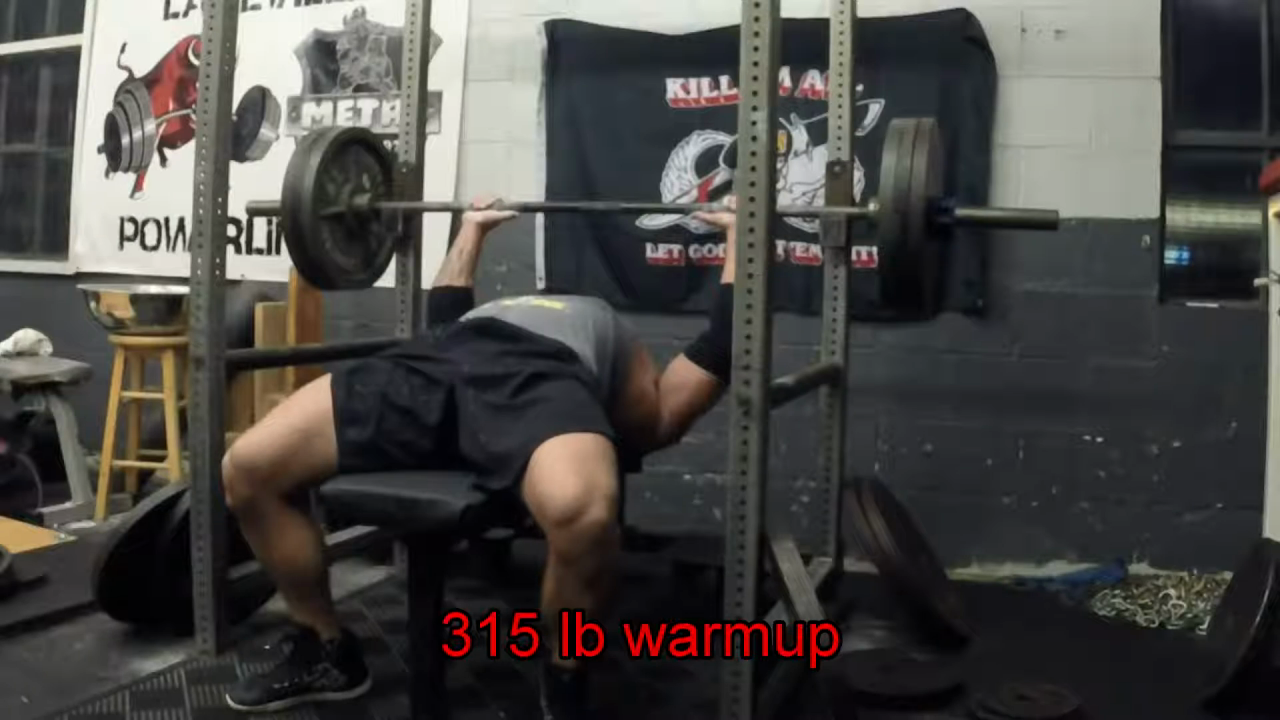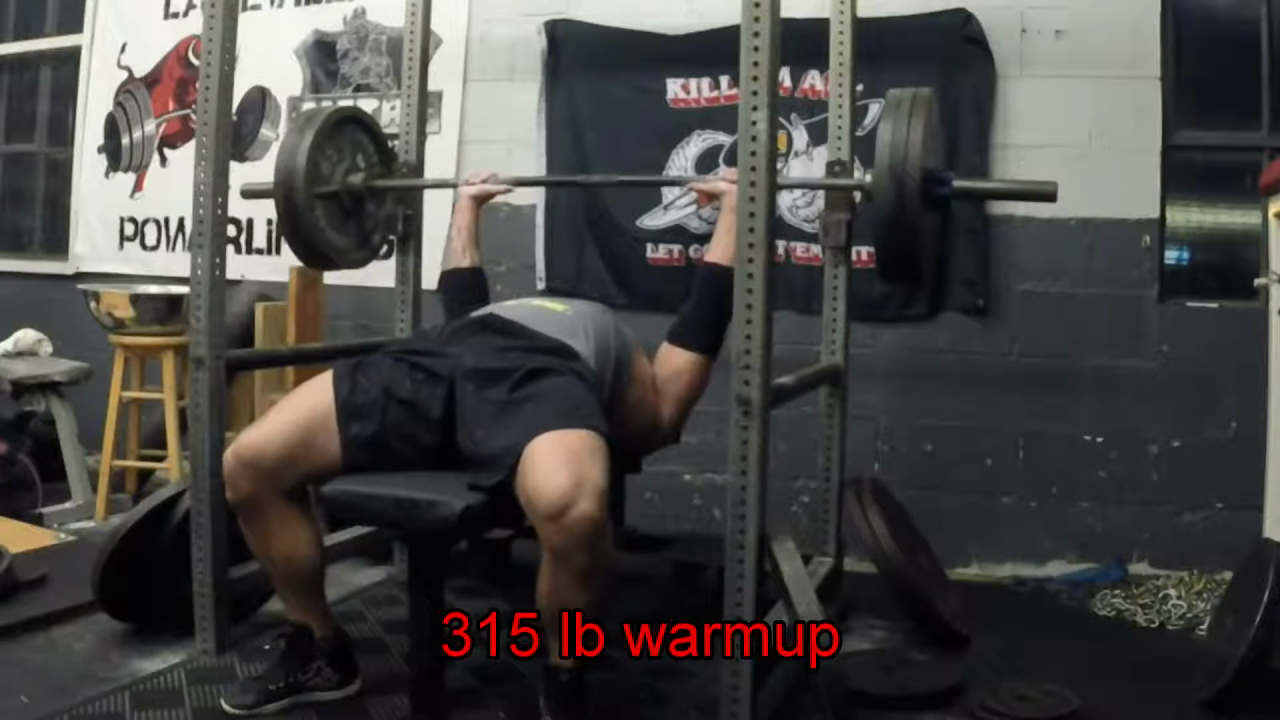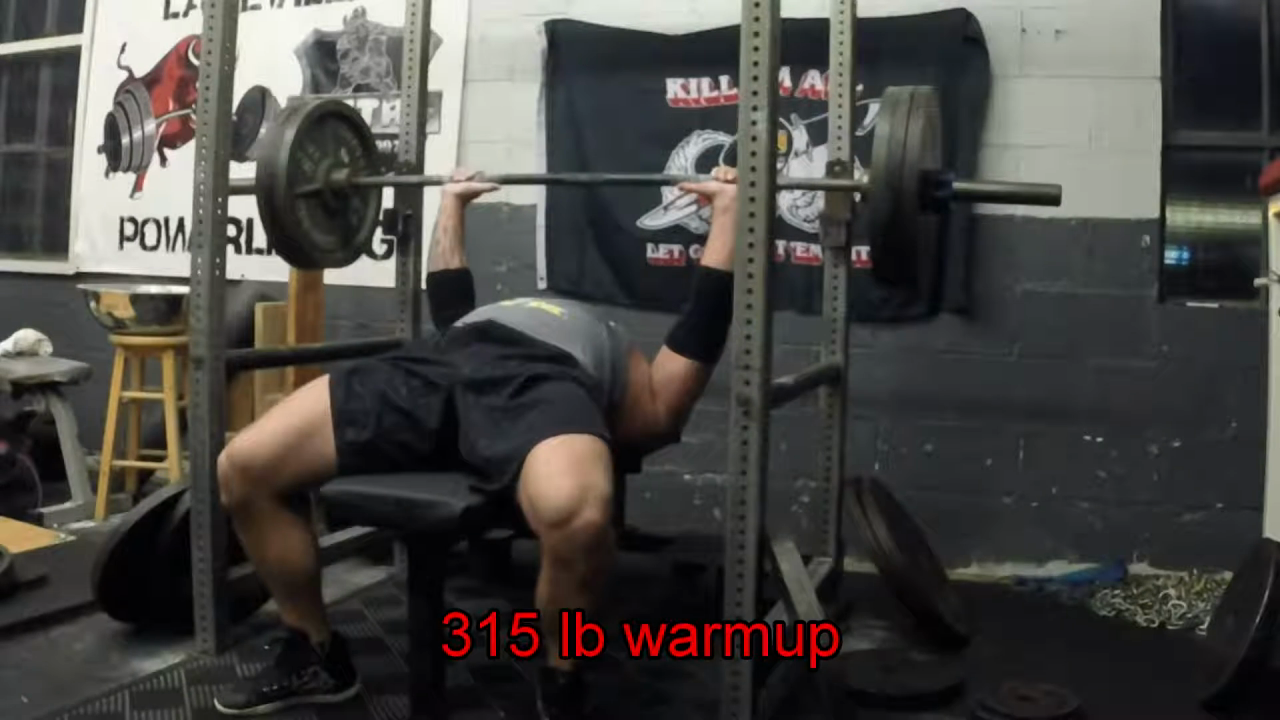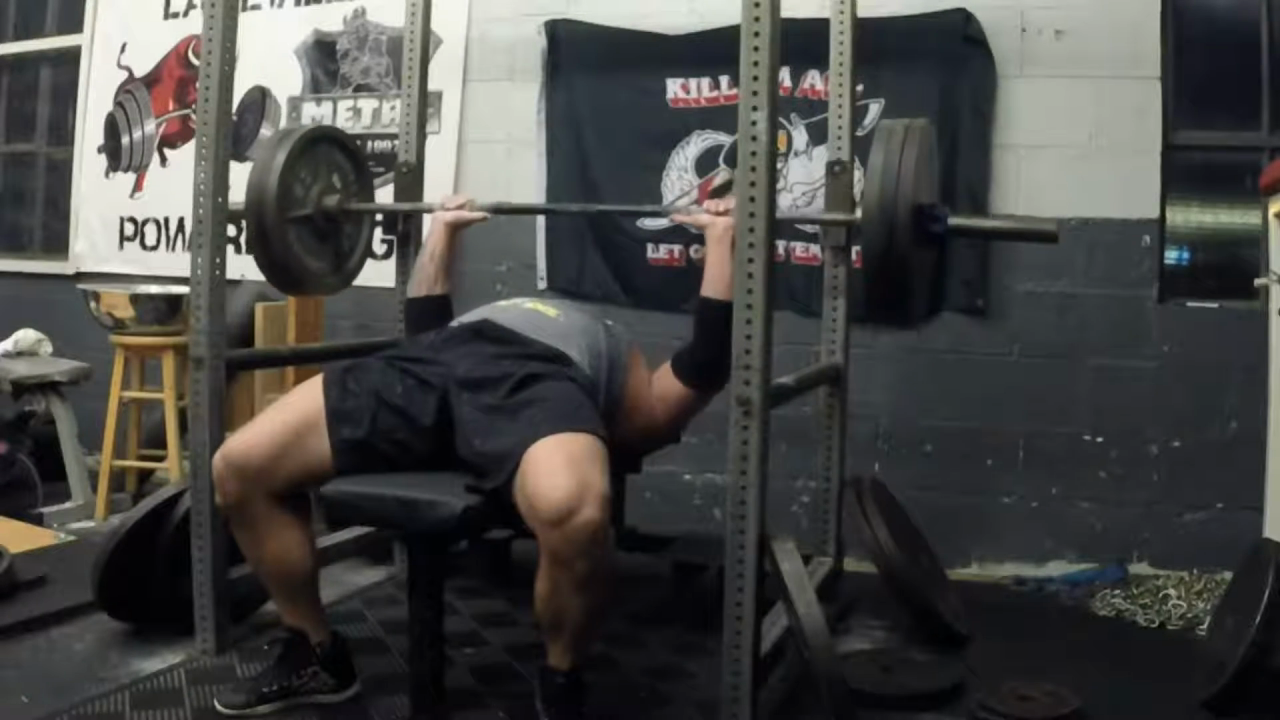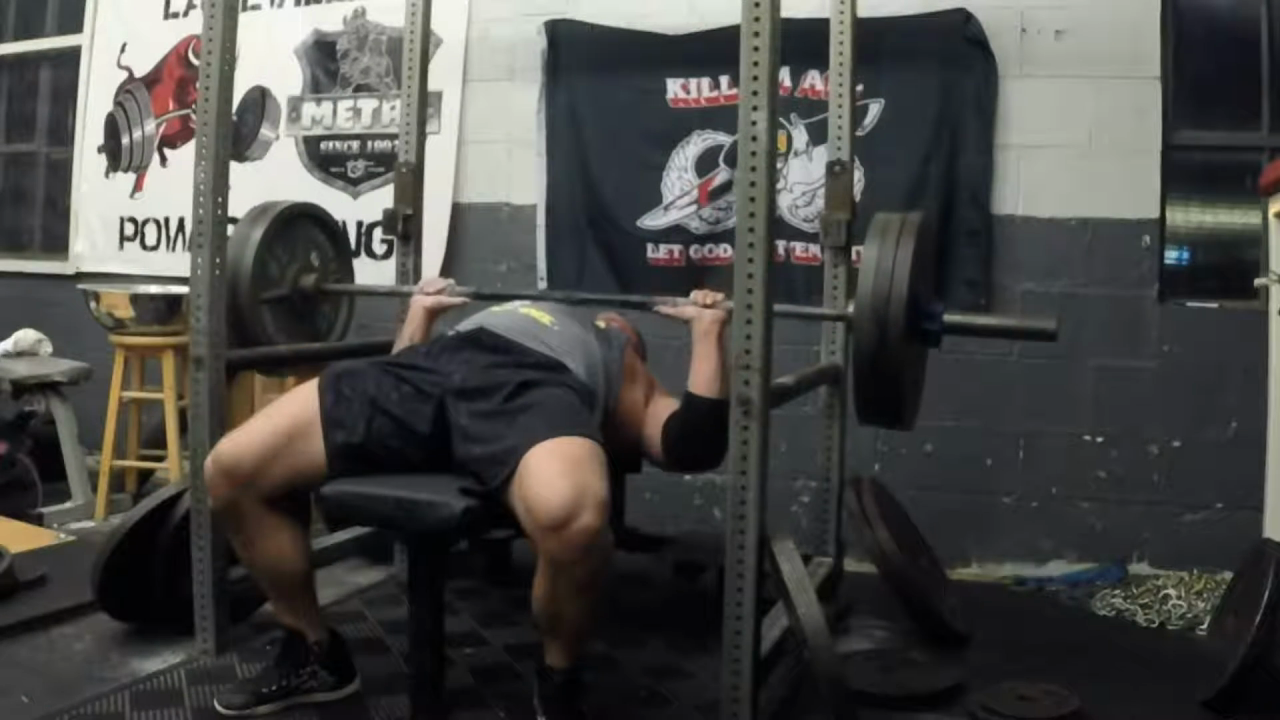
dt=1s
person 1, frame 1
left shoulder: (648, 406)
left elbow: (721, 346)
right elbow: (444, 315)
left wrist: (740, 236)
right wrist: (471, 229)
left knee: (580, 510)
right knee: (247, 468)
right ankle: (325, 652)
person 1, frame 2
left shoulder: (650, 400)
left elbow: (706, 315)
right elbow: (461, 297)
left wrist: (731, 206)
right wrist: (466, 205)
left knee: (572, 506)
right knee: (250, 463)
right ankle: (318, 652)
person 1, frame 3
left shoulder: (648, 399)
left elbow: (704, 323)
right elbow: (449, 302)
left wrist: (726, 208)
right wrist: (451, 204)
left knee: (578, 516)
right knee: (243, 468)
right ankle: (314, 655)
person 1, frame 4
left shoulder: (642, 396)
left elbow: (708, 363)
right elbow: (425, 323)
left wrist: (720, 239)
right wrist: (441, 231)
left knee: (574, 512)
right knee: (239, 467)
right ankle: (314, 655)
person 1, frame 5
left shoulder: (637, 390)
left elbow: (695, 445)
left wrist: (707, 329)
right wrist: (420, 309)
left knee: (572, 517)
right knee: (230, 469)
right ankle: (313, 654)
